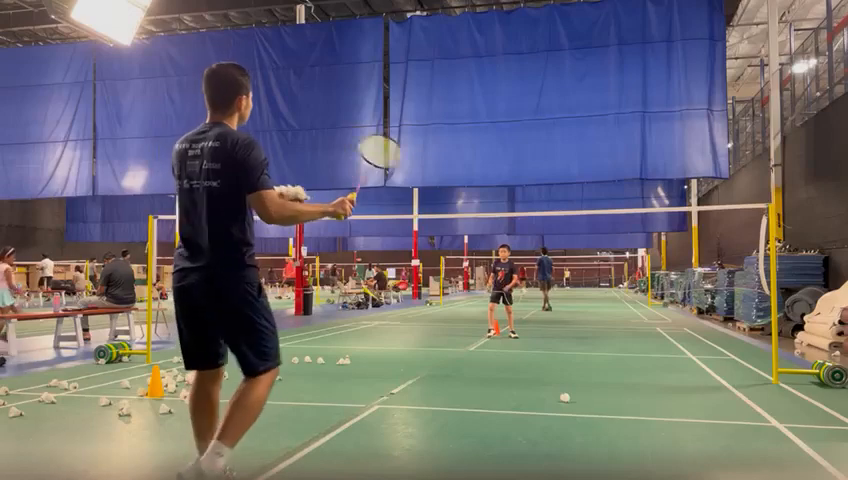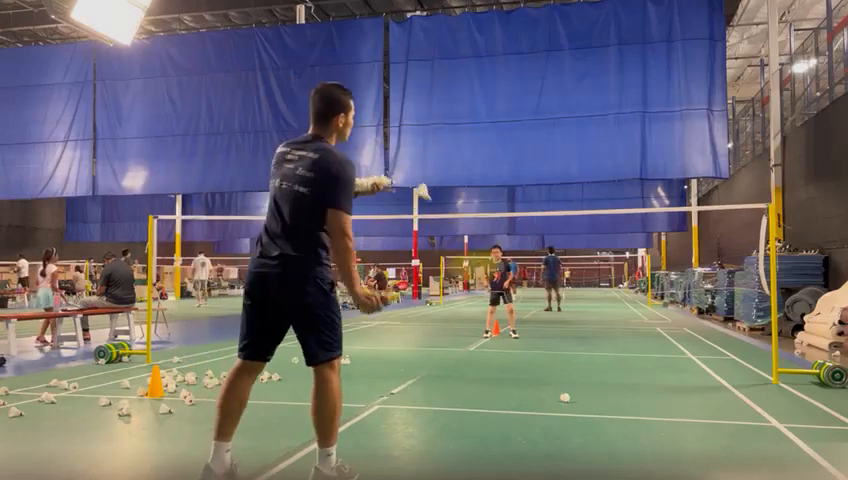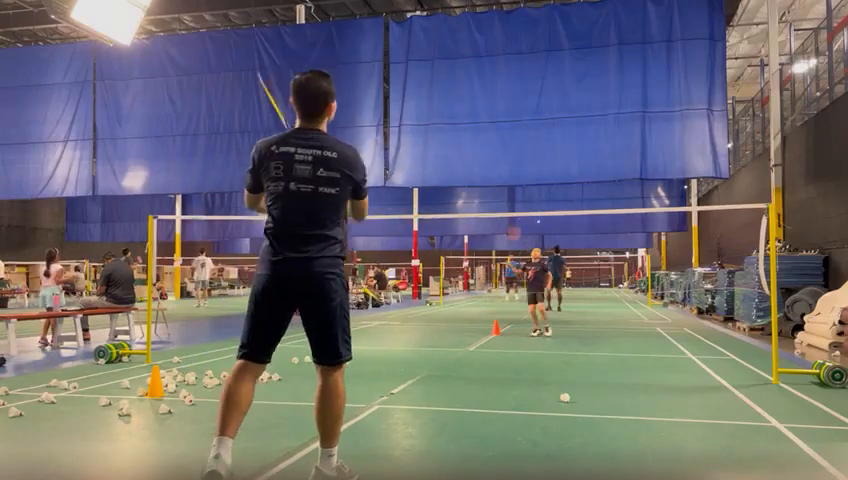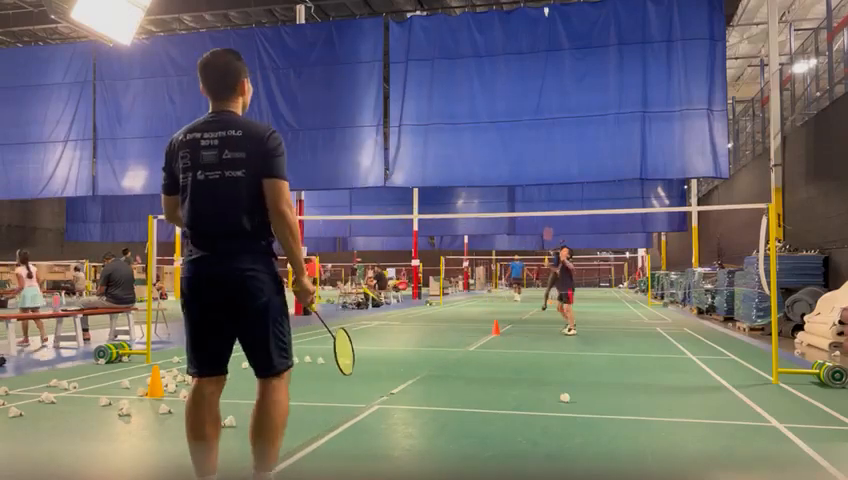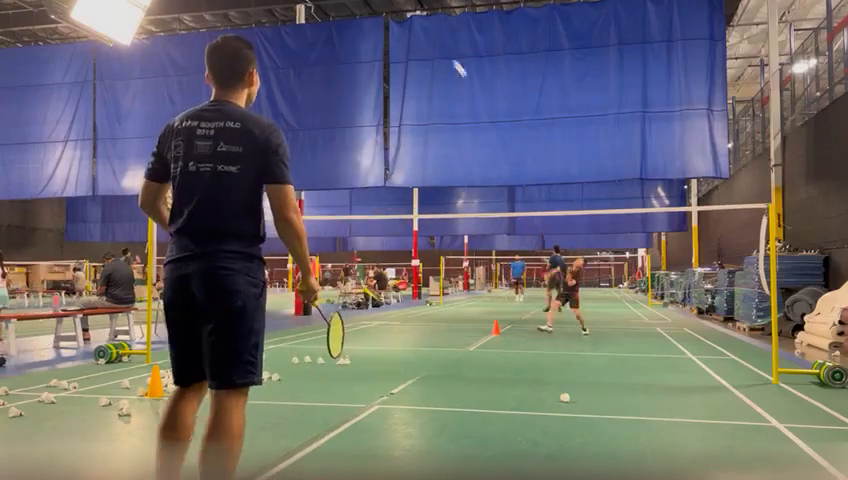
dt=0.7s
person 1, frame 1
left shoulder: (182, 148)
right shoulder: (242, 147)
right elbow: (271, 213)
left wrist: (264, 194)
right wrist: (329, 209)
left hip: (187, 276)
right hip: (231, 277)
left knee: (207, 373)
right knee: (262, 372)
person 1, frame 2
left shoulder: (283, 152)
right shoulder: (340, 165)
right elbow: (339, 232)
left wrist: (362, 188)
right wrist: (355, 289)
left hip: (262, 271)
right hip: (306, 276)
left knee: (247, 364)
right knee: (326, 366)
person 1, frame 3
left shoulder: (265, 150)
right shoulder: (349, 158)
left elbow: (253, 203)
right elbow: (360, 213)
left hip: (274, 270)
right hip: (324, 273)
left knee: (249, 362)
right knee: (330, 369)
person 1, frame 4
left shoulder: (179, 142)
right shoulder: (262, 137)
left elbow: (171, 212)
right elbow: (281, 210)
right wrist: (300, 273)
left hip: (198, 272)
right hip: (250, 271)
left knee: (206, 381)
right knee: (273, 377)
person 1, frame 5
left shoulder: (175, 129)
right shoulder: (263, 133)
left elbow: (148, 202)
right elbow: (286, 214)
right wrist: (307, 273)
left hip: (180, 270)
right hip: (234, 272)
left knee: (189, 387)
right knee: (230, 394)
